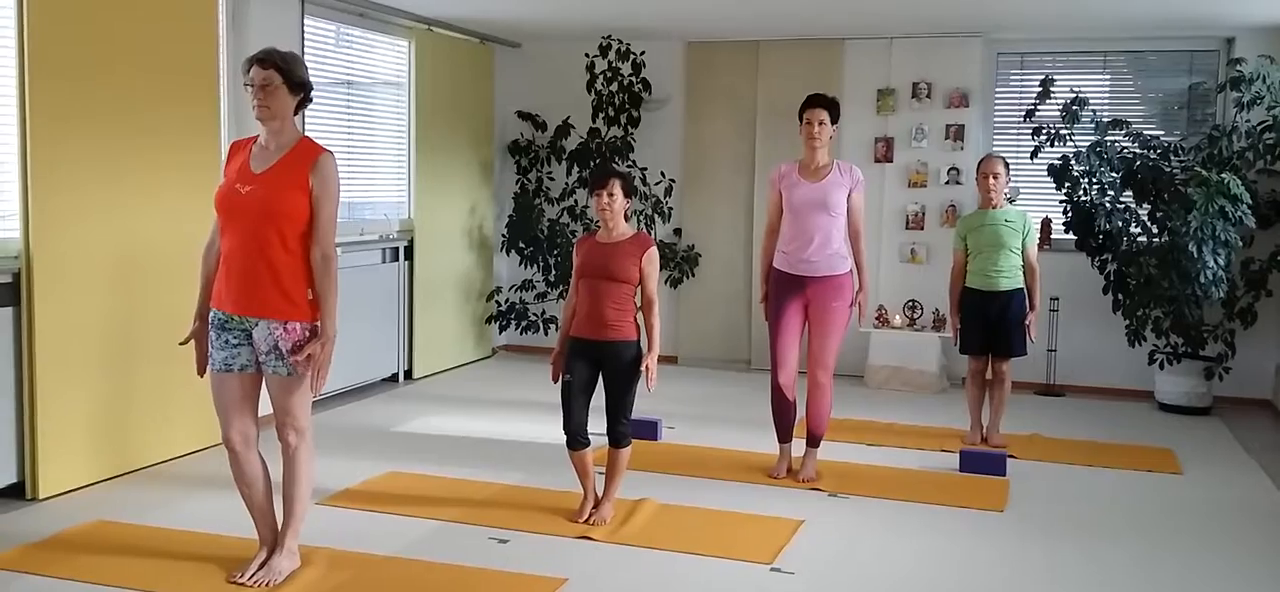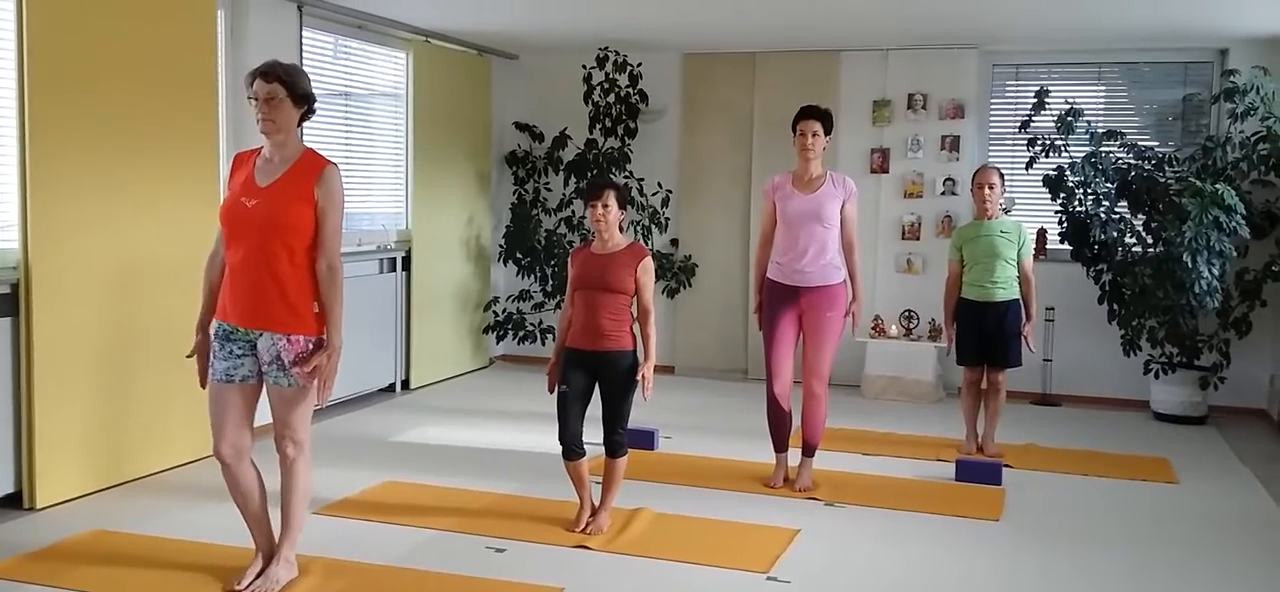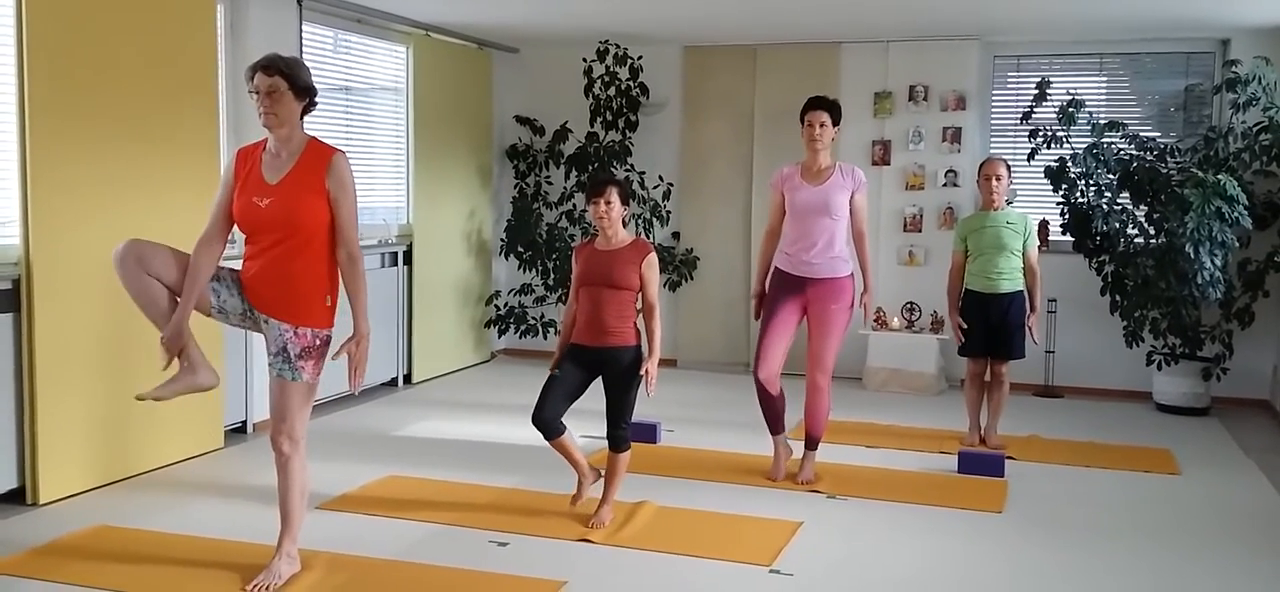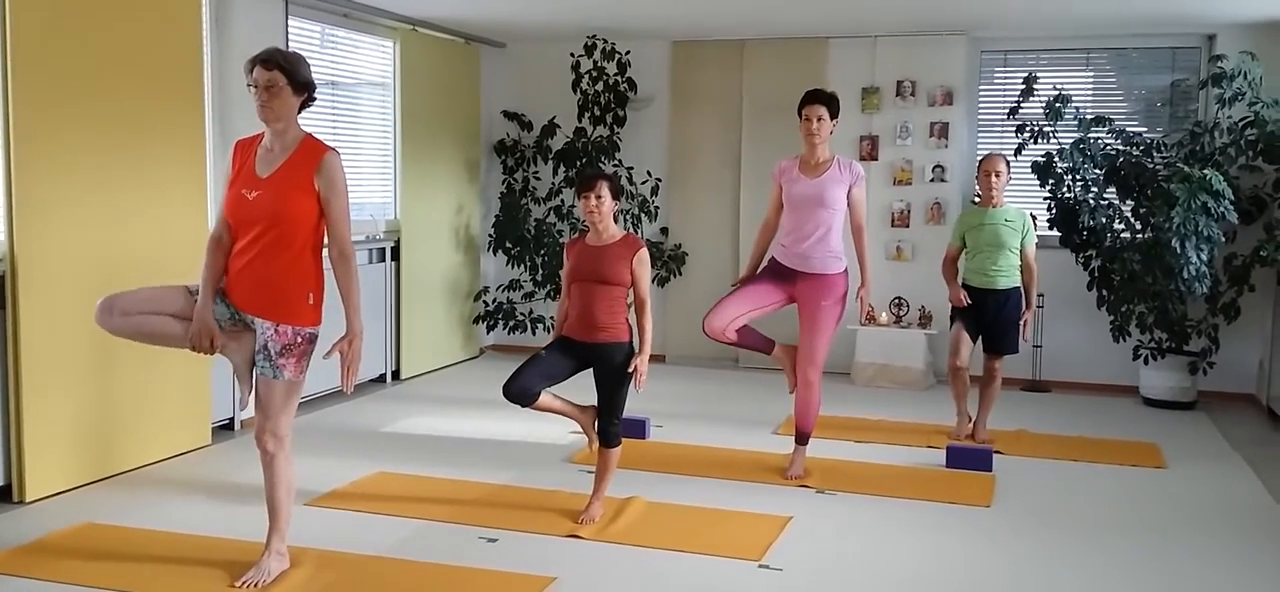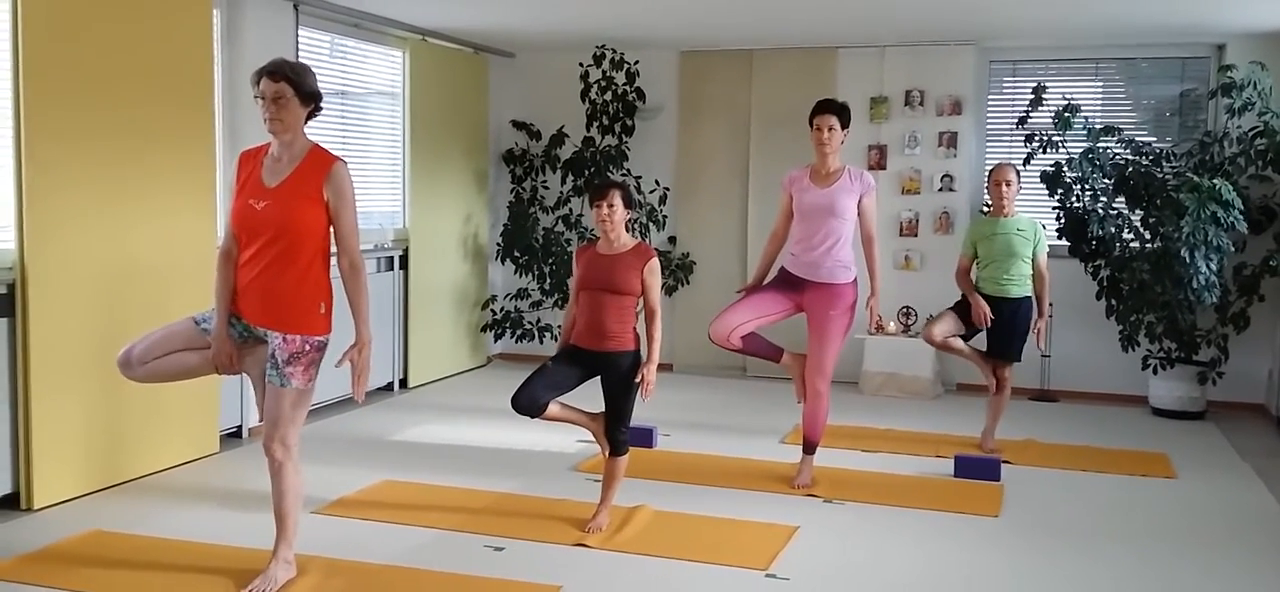
dt=1s
person 1, frame 1
left shoulder: (317, 162)
right shoulder: (236, 153)
left elbow: (323, 251)
right elbow: (218, 239)
left wrist: (328, 330)
right wrist: (201, 315)
left hip: (287, 319)
right hip: (230, 316)
left knee: (293, 434)
right knee: (236, 437)
left ankle: (288, 547)
right ankle: (266, 541)
person 1, frame 2
left shoulder: (321, 174)
right shoulder: (239, 166)
left elbow: (329, 263)
right elbow: (220, 253)
left wrist: (334, 342)
right wrist: (202, 327)
left hip: (292, 331)
right hip: (234, 328)
left knee: (291, 445)
right knee: (228, 448)
right ankle: (263, 548)
person 1, frame 3
left shoulder: (330, 164)
right shoulder: (243, 160)
left elbow: (348, 250)
right elbow: (213, 239)
left wrist: (361, 329)
right wrist: (182, 313)
left hip: (301, 315)
right hip: (248, 295)
left knee: (286, 437)
right knee: (131, 255)
right ankle: (193, 364)
person 1, frame 4
left shoulder: (321, 161)
right shoulder: (241, 152)
left elbow: (341, 249)
right elbow: (221, 236)
left wrist: (354, 329)
right wrist: (203, 310)
left hip: (288, 313)
right hip: (234, 298)
left knee: (271, 435)
right knee: (111, 312)
right ankle: (234, 344)
person 1, frame 5
left shoulder: (330, 172)
right shoulder: (246, 163)
left elbow: (351, 259)
right elbow: (229, 249)
left wrist: (363, 337)
right wrist: (220, 327)
left hip: (297, 325)
right hip: (243, 314)
left knee: (278, 444)
right knee: (132, 361)
right ankle: (246, 360)
person 2, frame 1
left shoulder: (849, 175)
right shoulder: (783, 174)
left elbow: (856, 233)
right elbow: (772, 231)
left wrist: (863, 284)
right wrist: (763, 281)
left hip: (832, 281)
right hip: (787, 279)
left knee: (820, 373)
right knee: (782, 372)
left ankle: (811, 455)
right ankle: (784, 452)
person 2, frame 2
left shoulder: (842, 187)
right shoulder: (776, 186)
left elbow: (849, 243)
right elbow: (765, 241)
left wrist: (857, 294)
right wrist: (757, 292)
left hip: (826, 291)
right hip: (781, 290)
left knee: (816, 383)
right knee: (777, 382)
left ankle: (806, 465)
right ankle: (780, 462)
person 2, frame 3
left shoulder: (852, 178)
right shoulder: (784, 177)
left elbow: (860, 234)
right elbow: (772, 232)
left wrist: (868, 285)
right wrist: (759, 283)
left hip: (833, 283)
right hip: (788, 280)
left knee: (819, 376)
right knee: (764, 369)
left ankle: (809, 457)
right ankle: (780, 445)
person 2, frame 4
left shoulder: (849, 171)
right shoulder: (784, 170)
left elbow: (859, 228)
right elbow: (770, 224)
left wrist: (866, 281)
right wrist: (749, 271)
left hip: (826, 278)
right hip: (781, 270)
left knee: (810, 371)
right knee: (716, 323)
left ankle: (799, 453)
right ankle: (782, 353)
person 2, frame 5
left shoulder: (860, 181)
right shoulder: (794, 179)
left elbow: (869, 237)
right elbow: (779, 233)
left wrist: (875, 291)
right wrist: (757, 279)
left hip: (836, 287)
right hip: (791, 280)
left knee: (818, 381)
right knee: (721, 330)
left ankle: (807, 461)
right ankle: (791, 361)
person 3, frame 1
left shoulder: (644, 247)
right shoulder: (583, 245)
left elbow: (650, 303)
right elbow: (573, 298)
left wrist: (652, 351)
right wrist: (560, 345)
left hip: (622, 346)
right hip: (581, 345)
left knee: (618, 425)
right knee: (573, 425)
left ankle: (608, 499)
right ankle: (588, 494)
person 3, frame 2
left shoulder: (639, 257)
right shoulder: (578, 256)
left elbow: (646, 312)
right elbow: (568, 309)
left wrist: (649, 360)
right wrist: (556, 356)
left hip: (619, 357)
right hip: (578, 356)
left knee: (614, 435)
right knee: (568, 436)
left ankle: (605, 509)
right ankle: (585, 504)
person 3, frame 3
left shoulder: (643, 253)
right shoulder: (581, 252)
left elbow: (651, 308)
right elbow: (573, 304)
left wrist: (653, 356)
right wrist: (560, 350)
left hip: (623, 352)
right hip: (581, 350)
left knee: (618, 429)
right knee: (544, 416)
left ankle: (606, 504)
right ankle: (586, 472)
person 3, frame 4
left shoulder: (634, 248)
right shoulder: (572, 247)
left elbow: (643, 303)
right elbow: (565, 299)
left wrist: (644, 353)
right wrist: (553, 345)
left hip: (615, 347)
right hip: (573, 342)
left knee: (610, 424)
right knee: (516, 388)
left ankle: (597, 500)
right ankle: (582, 415)
person 3, frame 5
left shoulder: (645, 257)
right shoulder: (583, 254)
left elbow: (653, 313)
right elbow: (573, 307)
left wrist: (652, 362)
right wrist: (559, 352)
left hip: (622, 355)
right hip: (580, 350)
left knee: (618, 432)
right knee: (524, 401)
left ankle: (604, 509)
right ankle: (592, 422)
person 4, frame 1
left shoulder: (1022, 220)
right shoulder: (966, 223)
left elbow: (1031, 266)
right elbow: (958, 269)
left wrist: (1033, 307)
right wrist: (954, 310)
left hip: (1010, 297)
right hip: (974, 297)
left knee: (1001, 367)
right knee: (976, 366)
left ankle: (994, 428)
right ankle: (975, 426)
person 4, frame 2
left shoulder: (1017, 231)
right shoulder: (961, 234)
left elbow: (1027, 277)
right elbow: (953, 280)
left wrist: (1030, 318)
right wrist: (948, 321)
left hip: (1005, 308)
right hip: (970, 308)
left knee: (997, 378)
right knee: (971, 376)
left ankle: (989, 437)
right ankle: (970, 436)
person 4, frame 3
left shoulder: (1023, 222)
right shoulder: (966, 224)
left elbow: (1032, 269)
right elbow: (957, 270)
left wrist: (1034, 310)
right wrist: (953, 310)
left hip: (1010, 300)
right hip: (975, 299)
left knee: (1000, 370)
right knee: (975, 369)
left ankle: (991, 429)
right ankle: (973, 427)
person 4, frame 4
left shoulder: (1021, 219)
right shoulder: (966, 218)
left elbow: (1029, 266)
right elbow: (950, 259)
left wrist: (1030, 307)
right wrist: (953, 286)
left hip: (1006, 297)
right hip: (971, 294)
left knee: (993, 365)
right knee: (957, 361)
left ankle: (981, 424)
right ankle: (963, 417)
person 4, frame 5
left shoulder: (1033, 228)
right shoulder: (977, 228)
left elbow: (1041, 275)
right elbow: (962, 271)
left wrist: (1042, 315)
right wrist: (975, 299)
left hip: (1017, 304)
right hip: (981, 300)
left knee: (1004, 373)
right knee: (932, 332)
left ankle: (989, 433)
right ankle: (981, 360)
